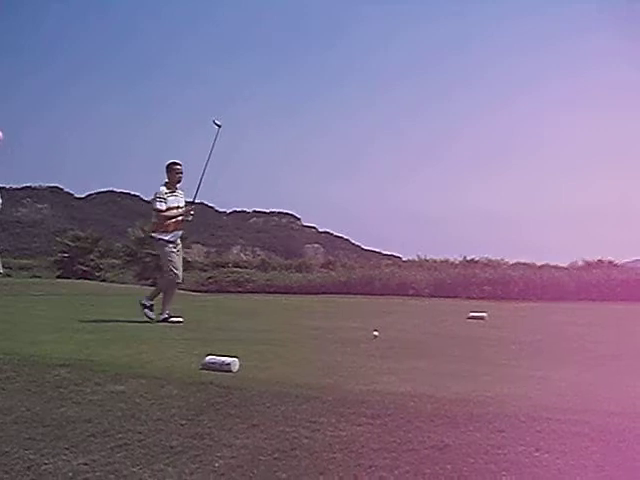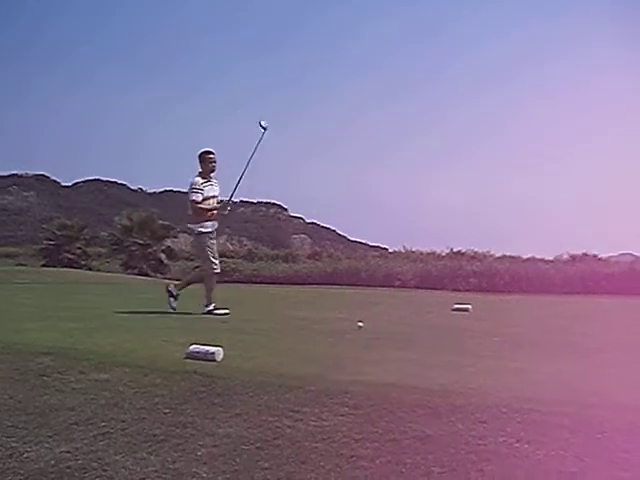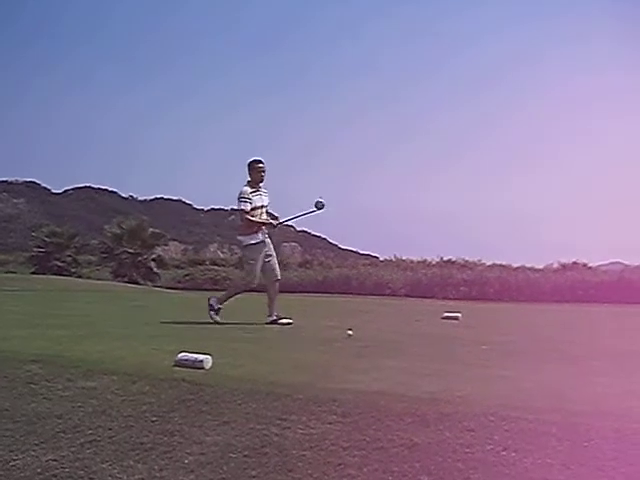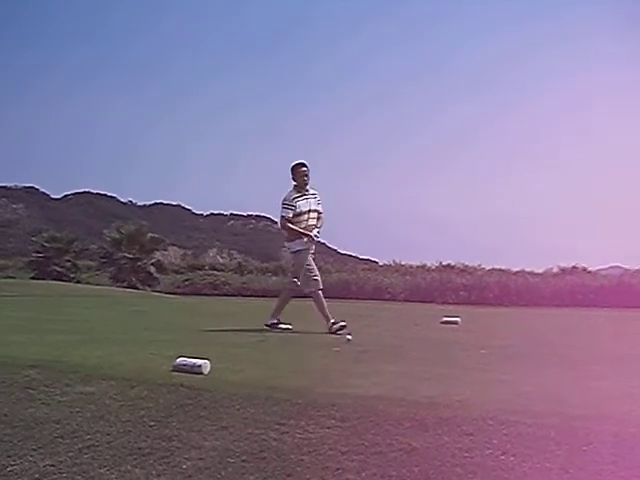
dt=0.5s
person 1, frame 1
left shoulder: (180, 194)
right shoulder: (161, 193)
right elbow: (159, 215)
left wrist: (187, 215)
right wrist: (181, 213)
left hip: (176, 238)
right hip: (164, 238)
left knee: (177, 277)
right knee: (173, 275)
left ankle: (164, 312)
right ankle: (148, 300)
person 1, frame 2
left shoulder: (214, 182)
right shoulder: (197, 183)
right elbow: (195, 207)
left wrist: (220, 208)
right wrist: (215, 207)
left hip: (210, 228)
right hip: (201, 229)
left knee: (210, 268)
right knee: (212, 267)
left ankle: (175, 288)
right ankle: (209, 305)
person 1, frame 3
left shoulder: (264, 192)
right shoulder: (246, 192)
right elbow: (244, 218)
left wrist: (271, 219)
right wrist: (265, 222)
left hip: (263, 238)
right hip: (251, 241)
left knee: (274, 276)
right knee: (250, 280)
left ankle: (273, 315)
right ankle: (217, 302)
person 1, frame 4
left shoulder: (314, 194)
right shoulder: (290, 199)
left elbow: (319, 218)
right elbow: (284, 224)
left wrist: (314, 231)
right wrist: (304, 233)
left hip: (310, 244)
right hip: (298, 245)
left knee: (294, 284)
right knee: (314, 284)
left ankle: (274, 318)
right ankle: (330, 322)
